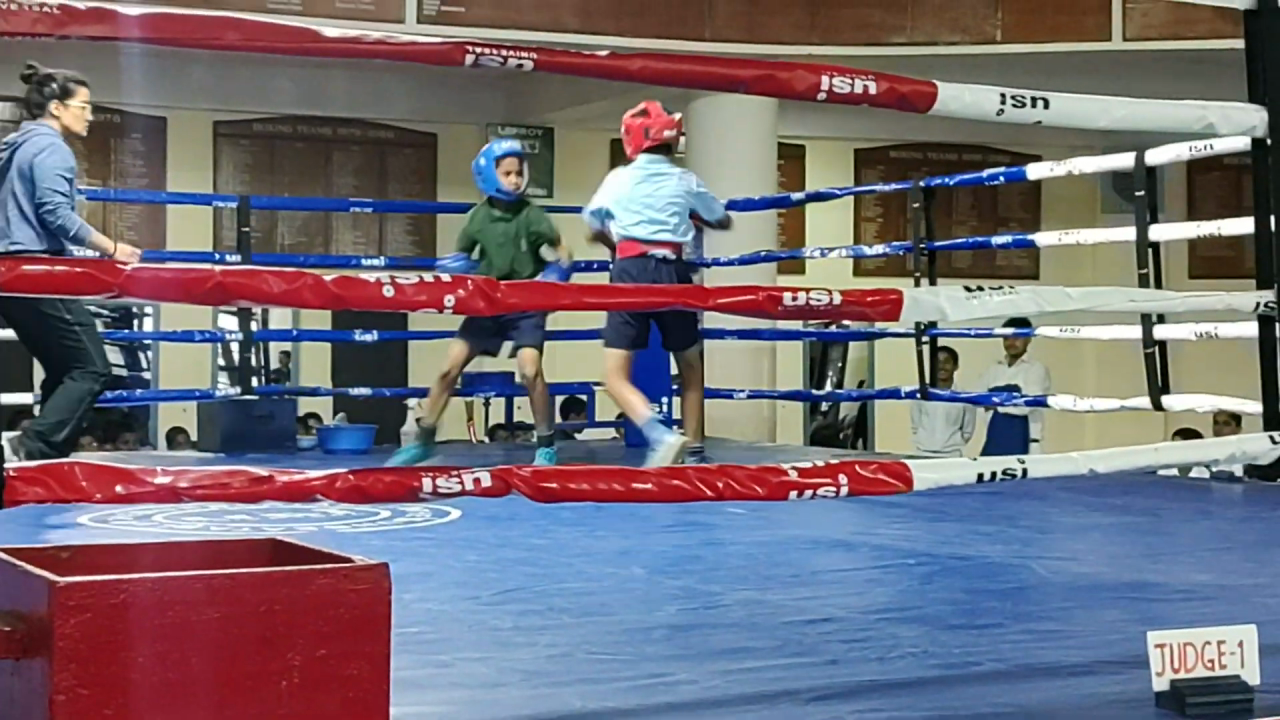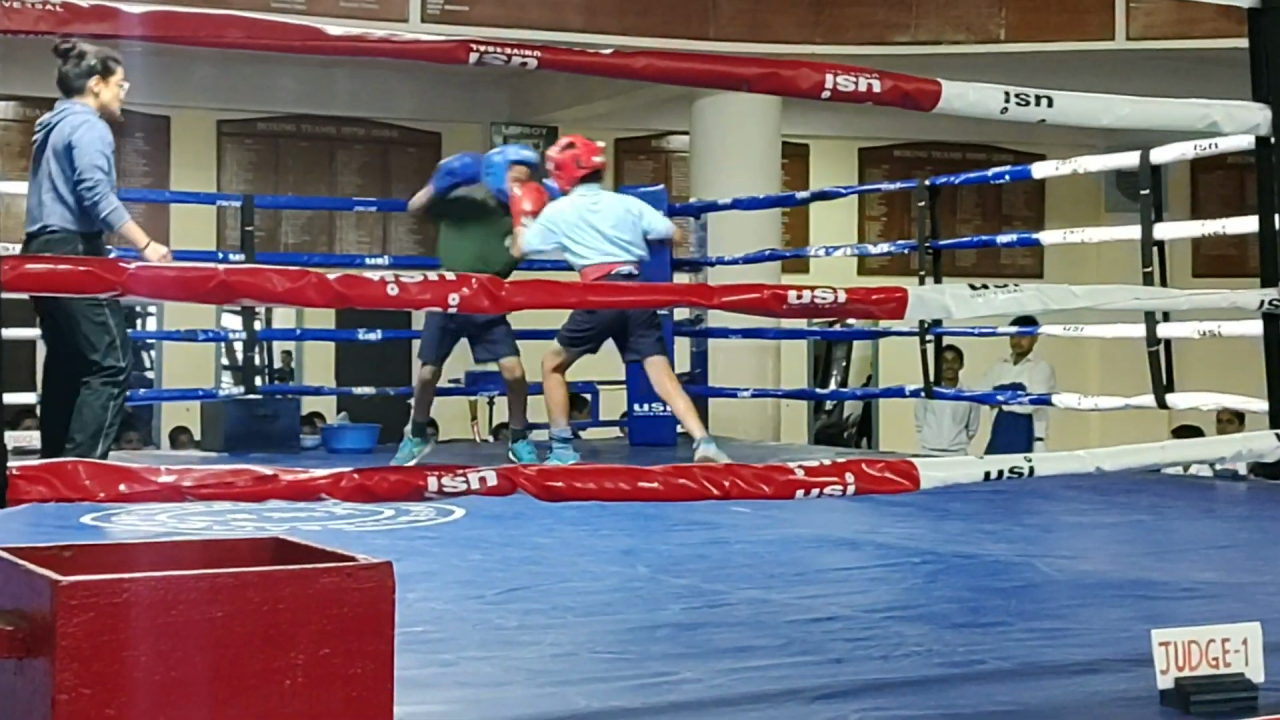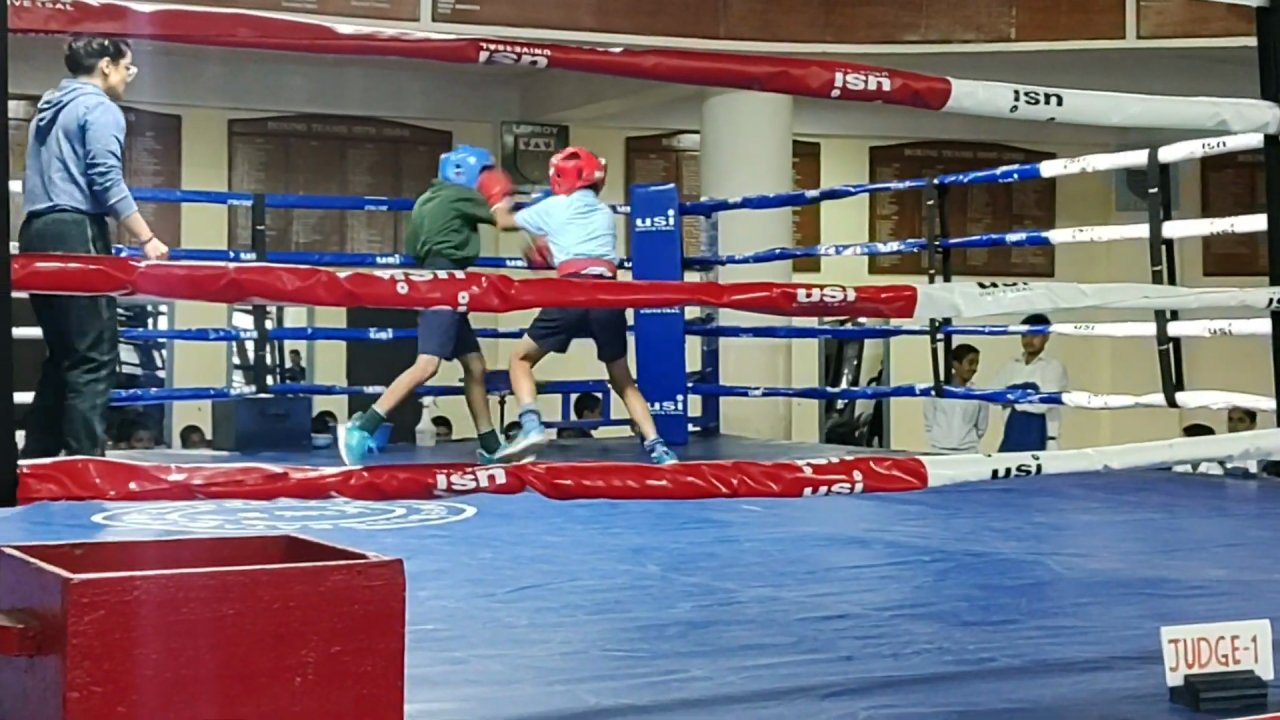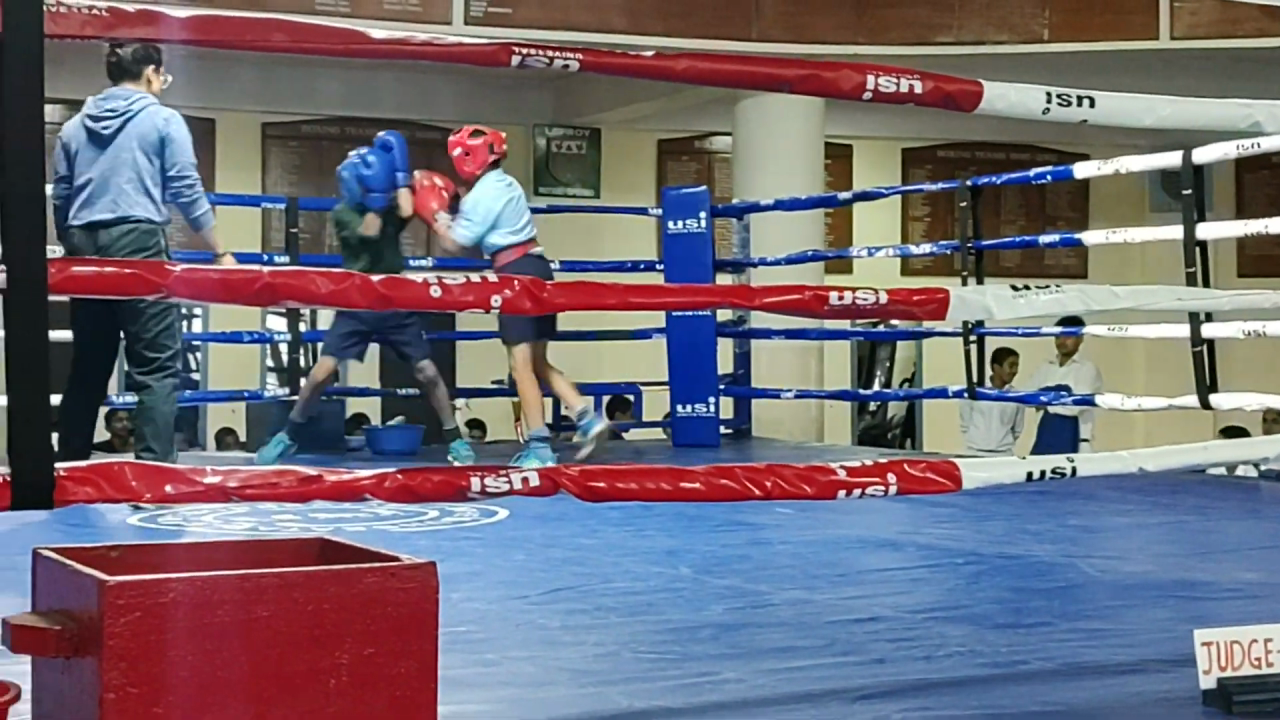
dt=0.5s
person 1, frame 1
right shoulder: (51, 149)
right elbow: (58, 214)
right wrist: (112, 249)
left knee: (64, 370)
right knee: (90, 368)
left ankle: (45, 458)
right ankle: (34, 447)
person 1, frame 2
left shoulder: (52, 126)
right shoulder: (90, 128)
right elbow: (97, 196)
right wrist: (146, 245)
left hip: (42, 254)
right hip: (72, 253)
left knee: (67, 363)
right knee: (110, 364)
left ankle: (54, 463)
person 1, frame 3
left shoulder: (48, 111)
right shoulder: (101, 110)
right elbow: (107, 182)
right wrist: (147, 240)
left hip: (38, 236)
right hip: (75, 235)
left knee: (64, 356)
right knee: (92, 360)
left ankle: (36, 458)
person 1, frame 4
left shoulder: (75, 126)
right shoulder: (164, 121)
left elbow: (59, 198)
right elbow: (188, 193)
left wrist: (74, 248)
right wrist: (221, 253)
left hip: (85, 247)
right hip: (137, 245)
left knee: (89, 364)
right knee: (157, 368)
left ankle: (70, 463)
person 2, frame 1
left shoulder: (616, 180)
right shoulder: (685, 183)
left elbow: (590, 227)
right elbow: (722, 221)
left wrist: (613, 238)
left hip: (630, 277)
right hip: (672, 276)
left knee: (615, 377)
right knee: (690, 372)
left ankle: (660, 436)
right ankle: (695, 455)
person 2, frame 2
left shoulder: (558, 212)
right shoulder: (626, 203)
left elbow: (519, 250)
right elbow: (674, 235)
left wrist: (525, 218)
right wrist: (639, 235)
left knee: (552, 366)
right knee: (666, 383)
left ankle: (562, 451)
right ankle: (705, 446)
person 2, frame 3
left shoulder: (552, 208)
right shoulder: (607, 215)
left elbow: (507, 220)
left wrist: (499, 202)
left knee: (519, 358)
right knee: (623, 381)
left ankle: (531, 426)
right ankle: (659, 449)
person 2, frame 4
left shoulder: (483, 196)
right shoulder: (505, 184)
left elbow: (453, 245)
left wrist: (436, 215)
left hip: (518, 274)
right hip: (535, 271)
left knee: (522, 367)
right knee: (536, 363)
left ankle: (539, 448)
right ankle: (587, 418)
person 3, frame 1
left shoulder: (533, 215)
right shoulder: (478, 217)
left elbow: (560, 249)
right elbow: (457, 256)
left wrist: (561, 269)
right wrist: (453, 268)
left hip: (525, 306)
left knee: (530, 371)
right knee: (450, 367)
left ankle: (546, 445)
right ankle: (423, 443)
person 3, frame 2
left shoulder: (515, 219)
right shoulder: (463, 203)
right elbow: (417, 206)
right wrist: (441, 182)
left knee: (515, 374)
right knee: (428, 376)
left ankle: (520, 442)
right ankle: (417, 437)
person 3, frame 3
left shoulder: (428, 201)
right shoulder: (460, 196)
left knee: (476, 368)
right knee: (426, 366)
left ankle: (491, 448)
right ankle: (360, 431)
person 3, frame 4
left shoulder: (392, 204)
right shoulder: (344, 213)
left elbow: (406, 213)
right elbow: (369, 232)
left wrist: (399, 174)
right wrist: (379, 196)
left hip: (396, 305)
left knee: (428, 372)
right knee: (322, 372)
left ankle: (454, 442)
right ankle: (290, 435)
